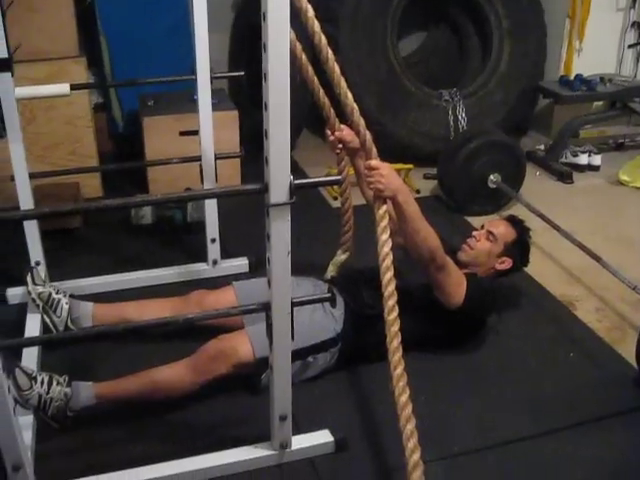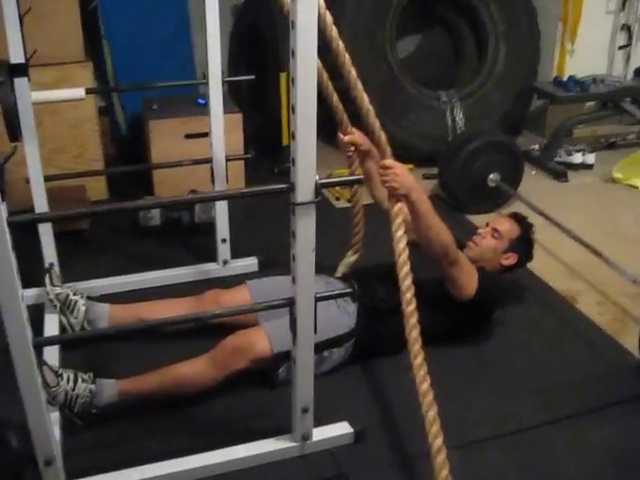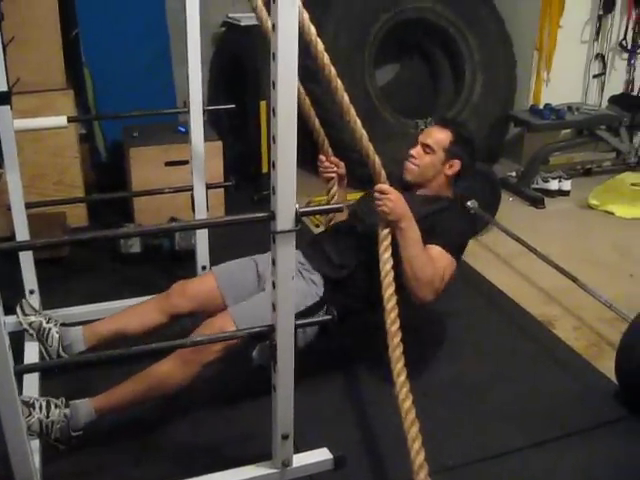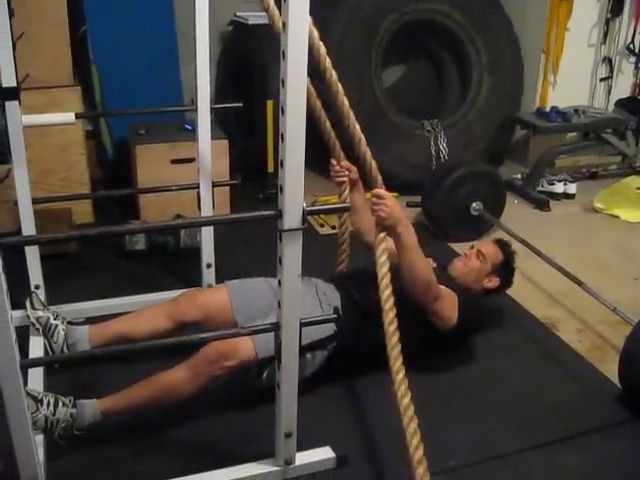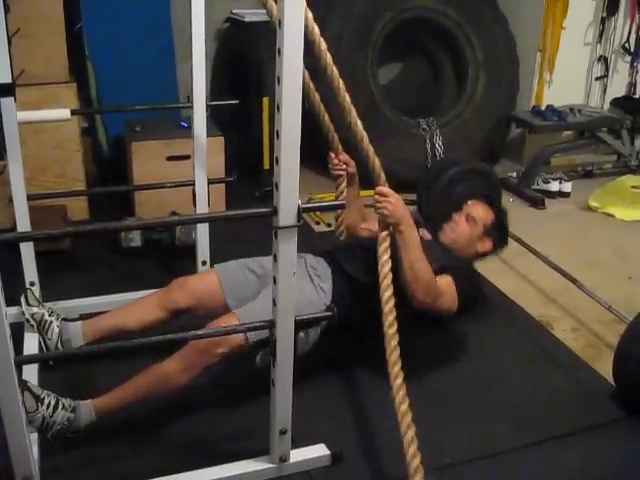
dt=1s
person 1, frame 1
left shoulder: (473, 299)
right shoulder: (448, 265)
left elbow: (432, 261)
right elbow: (392, 224)
left wrist: (401, 193)
right wrist: (358, 156)
left hip: (343, 328)
right hip: (329, 291)
left knee: (219, 356)
right knee: (199, 302)
left ankle: (71, 397)
right ankle: (75, 314)
person 1, frame 2
left shoulder: (481, 291)
right shoulder: (456, 260)
left elbow: (446, 255)
right elbow: (394, 211)
left wrist: (415, 192)
right wrist: (368, 155)
left hip: (355, 323)
right hip: (340, 288)
left knee: (235, 351)
right knee: (214, 300)
left ankle: (97, 393)
right ankle: (94, 316)
person 1, frame 3
left shoulder: (449, 220)
right shoulder: (403, 186)
left elbow: (424, 289)
left wrist: (405, 221)
right wrist: (338, 185)
left hip: (321, 291)
right hip: (298, 259)
left knee: (205, 343)
right knee: (180, 294)
left ankle: (75, 416)
right ankle: (69, 341)
person 1, frame 4
left shoulder: (458, 306)
right shoulder: (435, 271)
left elbow: (423, 291)
right elbow: (371, 238)
left wrist: (402, 225)
right wrist: (356, 188)
left hip: (334, 324)
right hip: (317, 291)
left knee: (215, 358)
right knee: (189, 304)
left ankle: (80, 415)
right ankle: (75, 339)
person 1, frame 5
left shoulder: (462, 278)
right shoulder: (428, 232)
left elbow: (424, 295)
right elbow: (358, 232)
left wrist: (405, 226)
right wrist: (352, 182)
left hip: (326, 294)
right hip: (306, 263)
left knee: (207, 345)
right knee: (180, 290)
left ankle: (76, 415)
right ankle: (69, 335)
